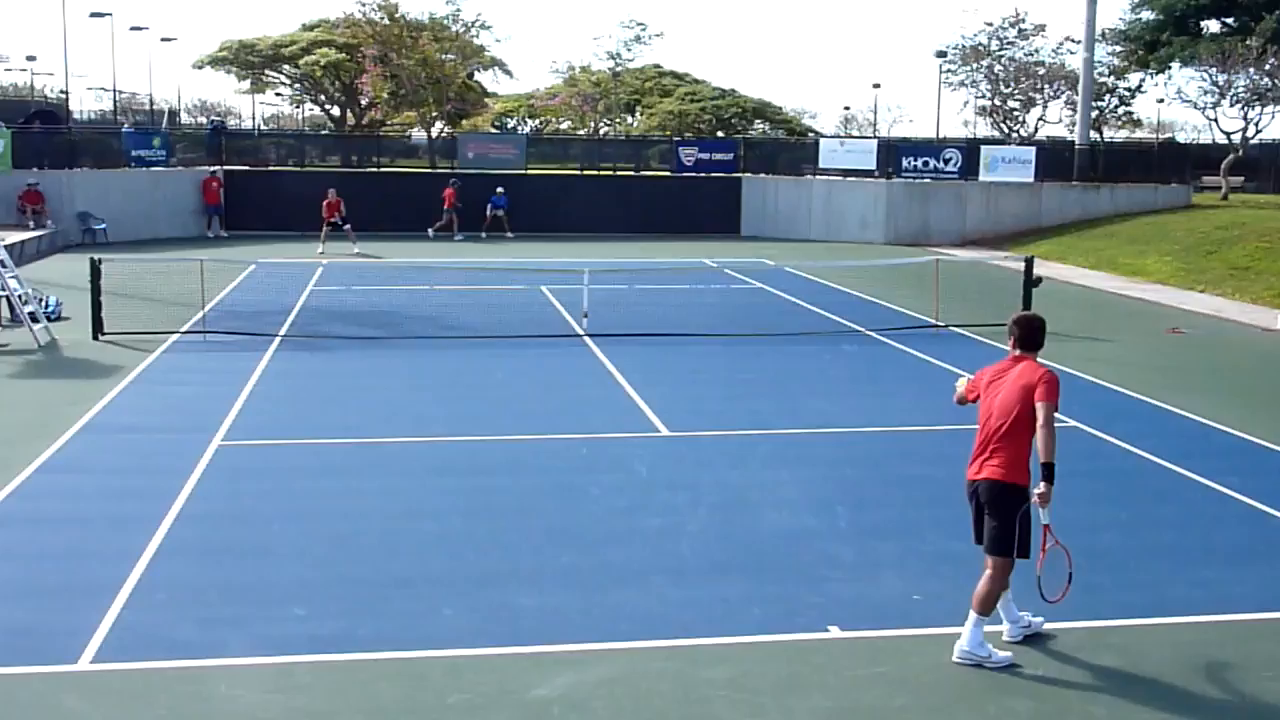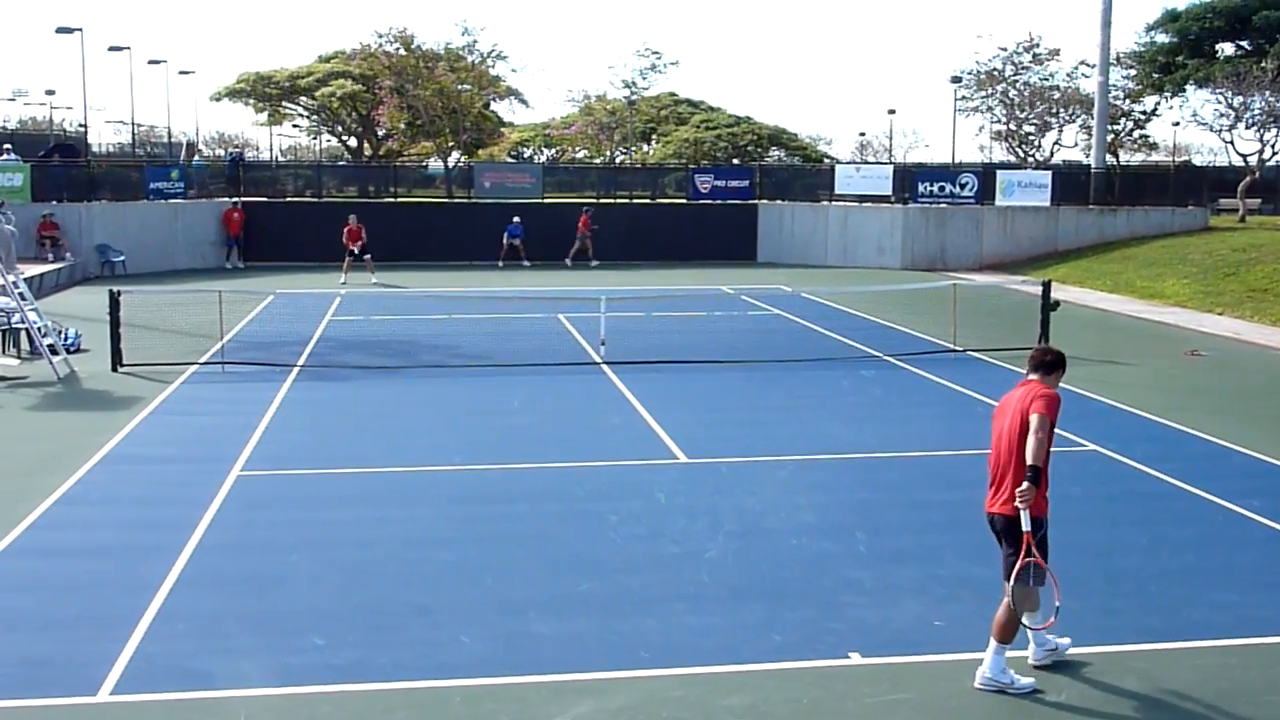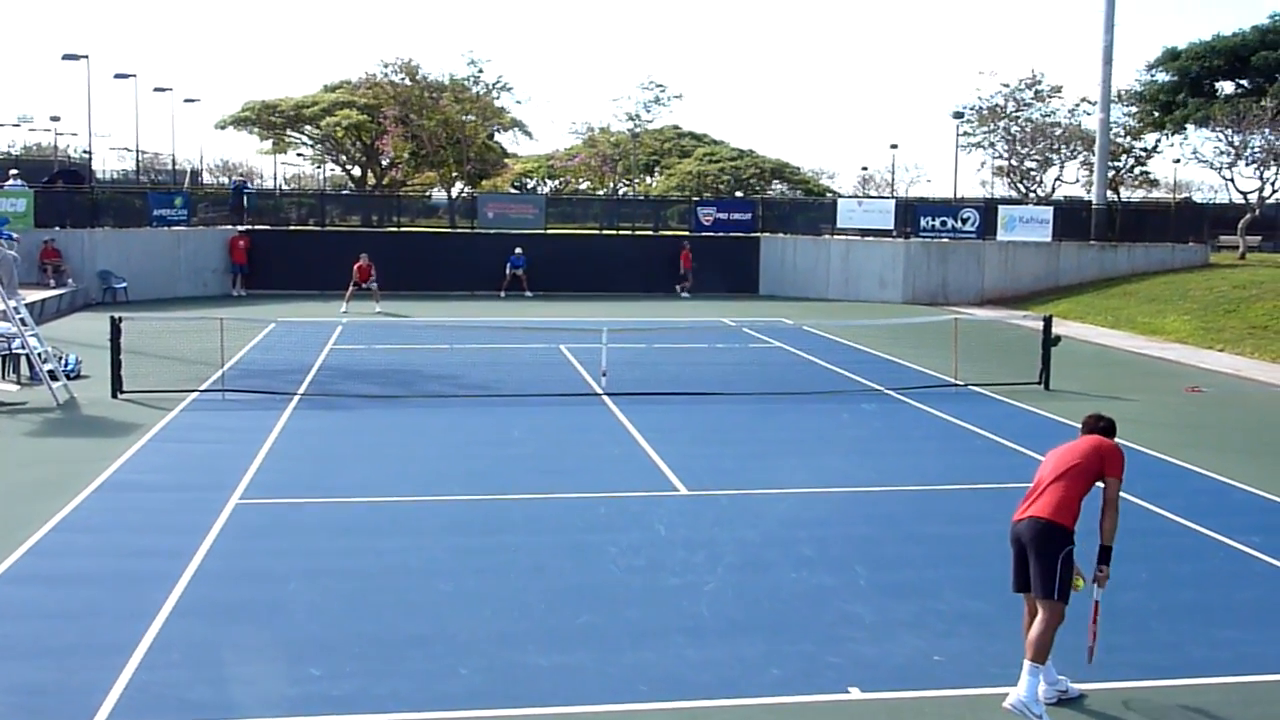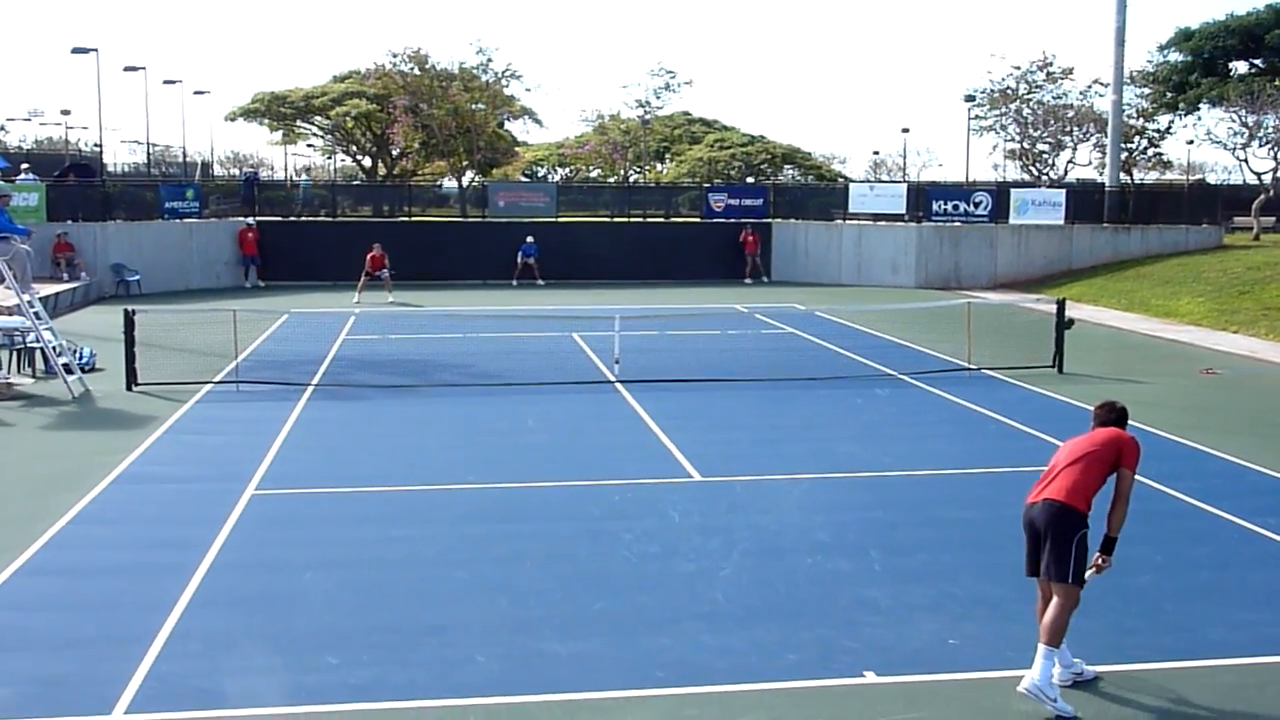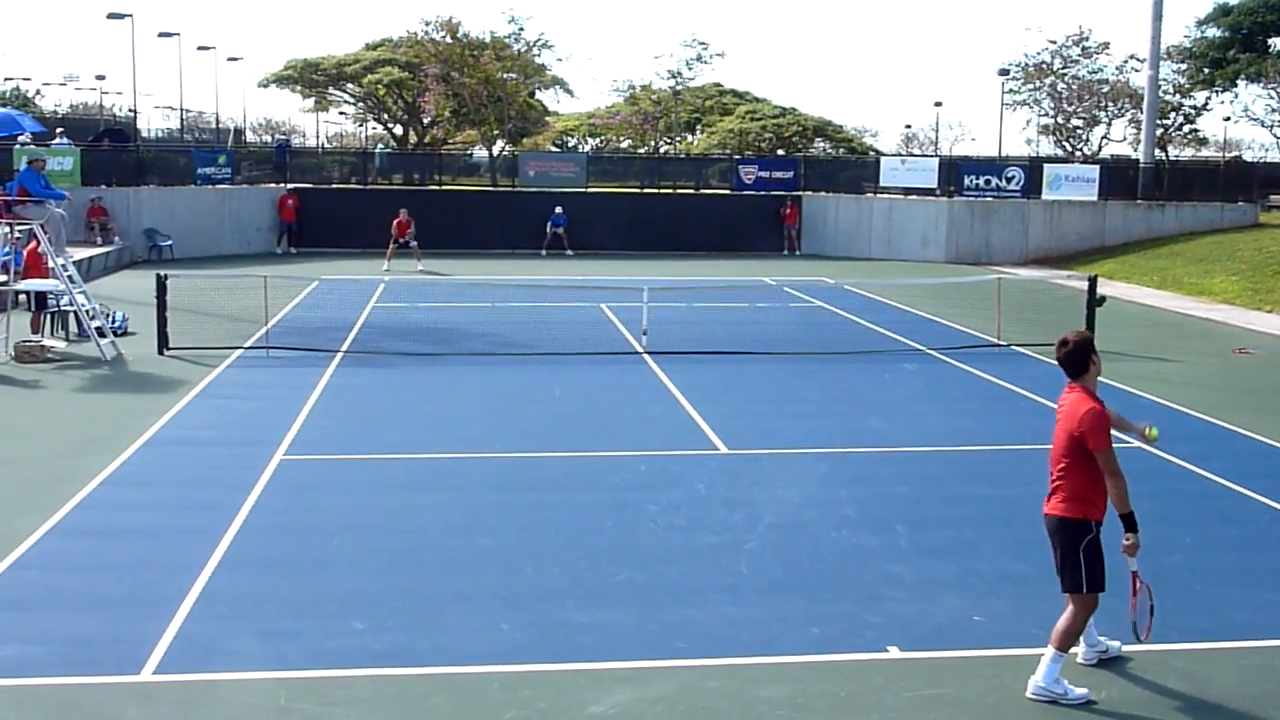
dt=1s
person 1, frame 1
left shoulder: (989, 374)
right shoulder: (1044, 377)
left elbow: (960, 396)
right elbow: (1044, 425)
left wrist: (964, 384)
right wrist: (1047, 476)
left hip: (977, 478)
right hip: (1007, 481)
left knee: (998, 557)
right knee: (998, 565)
left ankle: (1014, 622)
right ankle: (970, 644)
person 1, frame 2
left shoulder: (1007, 399)
right shoulder: (1046, 395)
right elbow: (1037, 435)
right wrist: (1033, 476)
left hip: (997, 505)
right hip: (1023, 507)
left knee: (1023, 581)
right knee: (1018, 590)
left ankle: (1042, 645)
right ankle: (991, 670)
person 1, frame 3
left shoulder: (1060, 450)
right shoulder: (1111, 450)
right elbow: (1110, 507)
left wrist: (1067, 564)
right wrist: (1103, 559)
left hip: (1021, 523)
right hip: (1049, 527)
left knee: (1034, 607)
right knee: (1050, 612)
left ankle: (1048, 683)
right ankle: (1025, 693)
person 1, frame 4
left shoulder: (1076, 441)
right shoulder: (1127, 442)
right elbow: (1121, 499)
left wrist: (1072, 564)
right wrist: (1107, 548)
left hip: (1033, 507)
right hip: (1063, 511)
left knee: (1049, 593)
right knee: (1066, 597)
left ankle: (1064, 666)
right ankle: (1039, 677)
person 1, frame 5
left shoulder: (1076, 395)
right shoulder: (1088, 411)
right elbow: (1112, 475)
left wrist: (1133, 428)
right wrist: (1130, 527)
left hip: (1064, 512)
right hip: (1074, 518)
left knee: (1084, 591)
right knee: (1083, 600)
left ankle: (1092, 646)
right ankle: (1045, 681)
